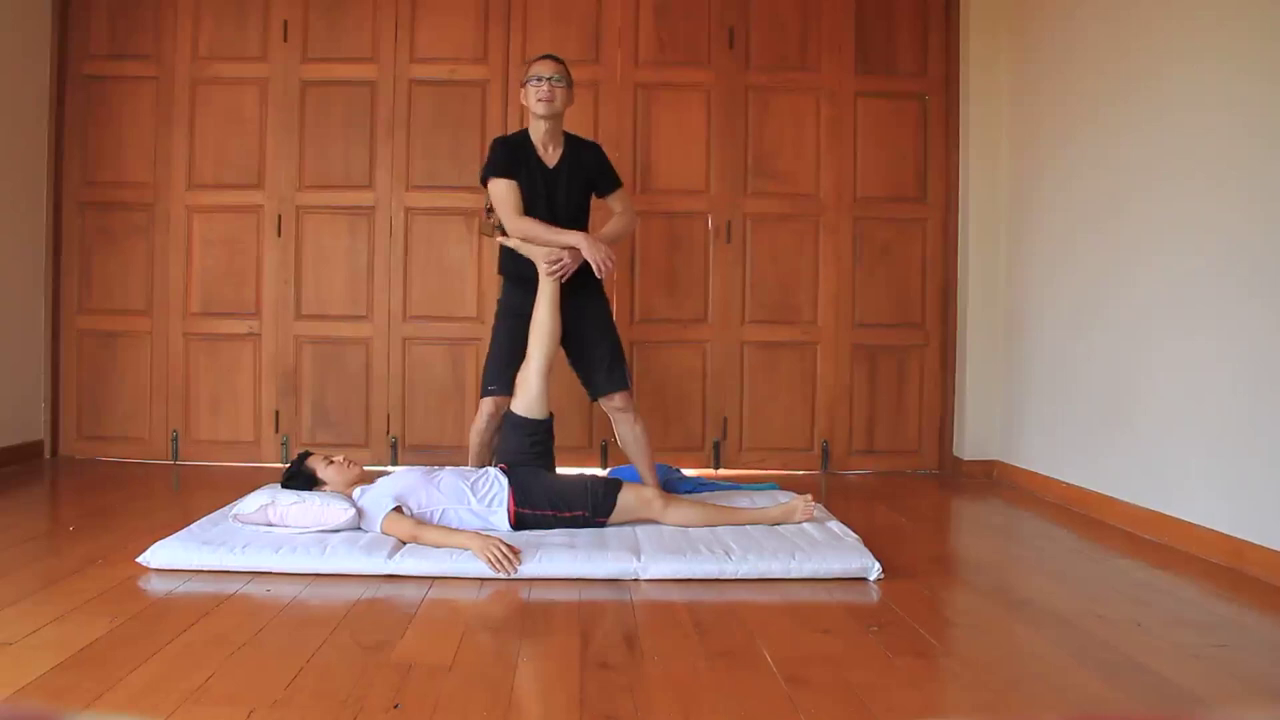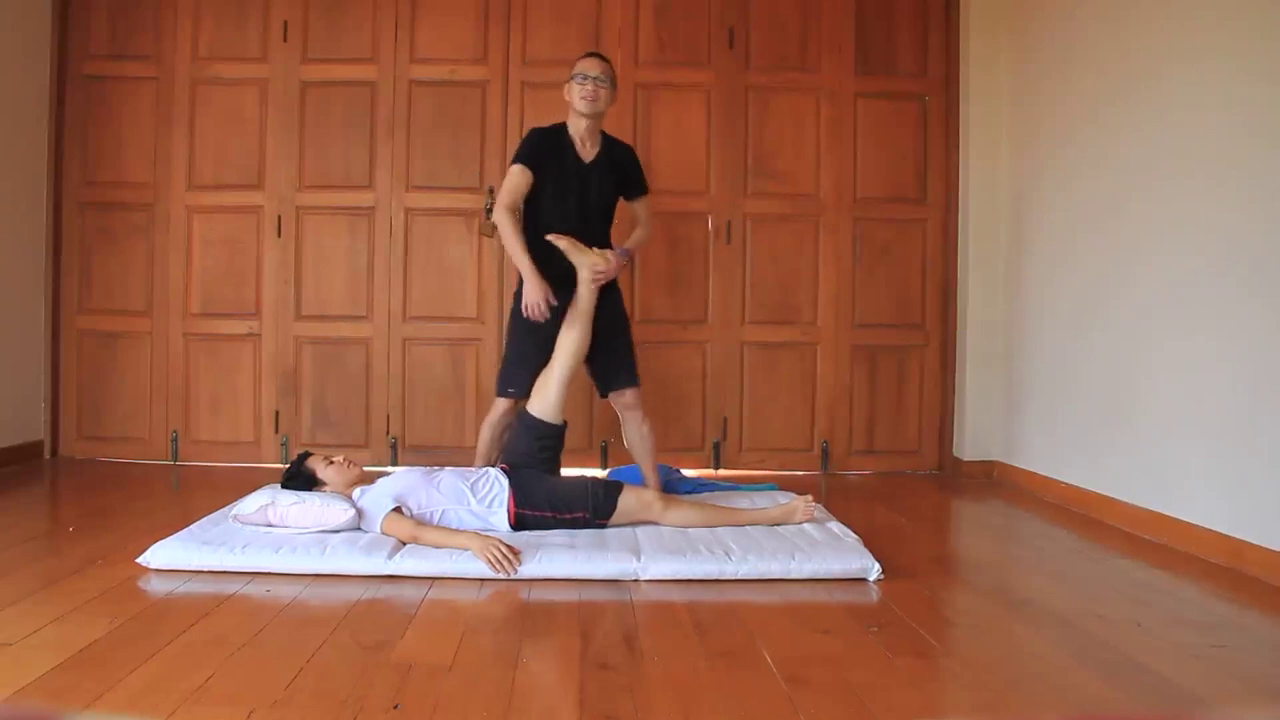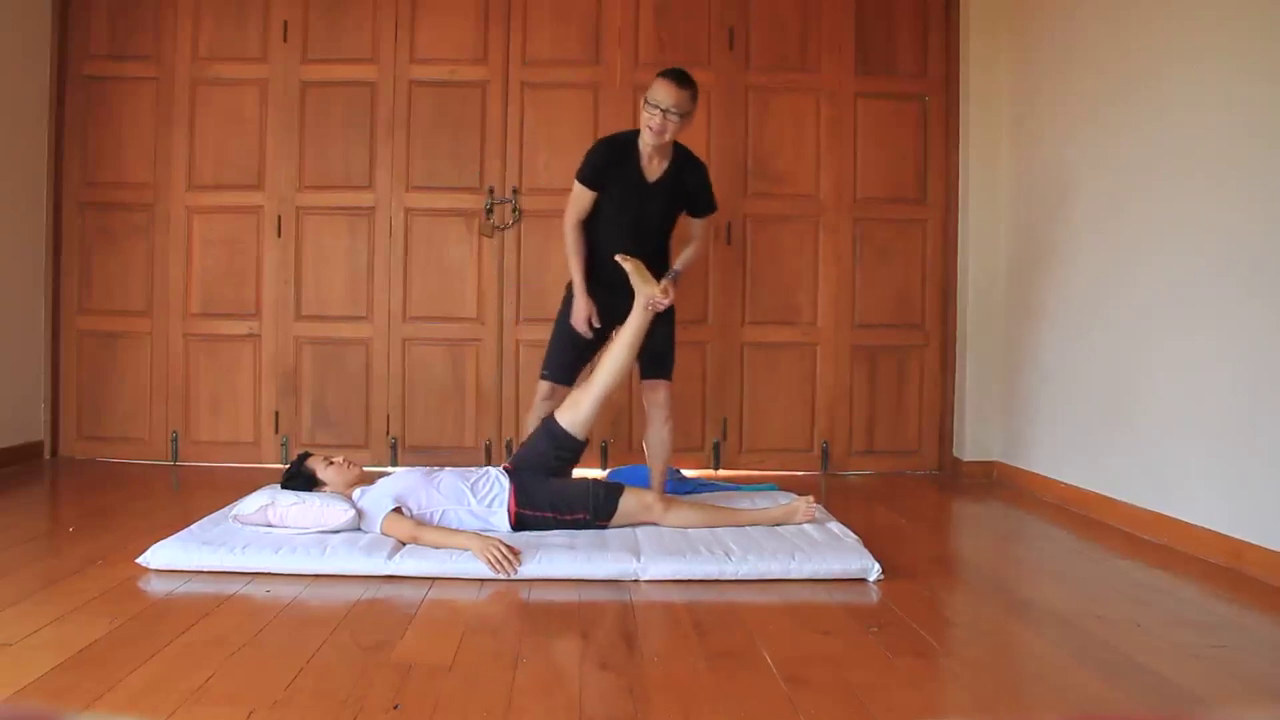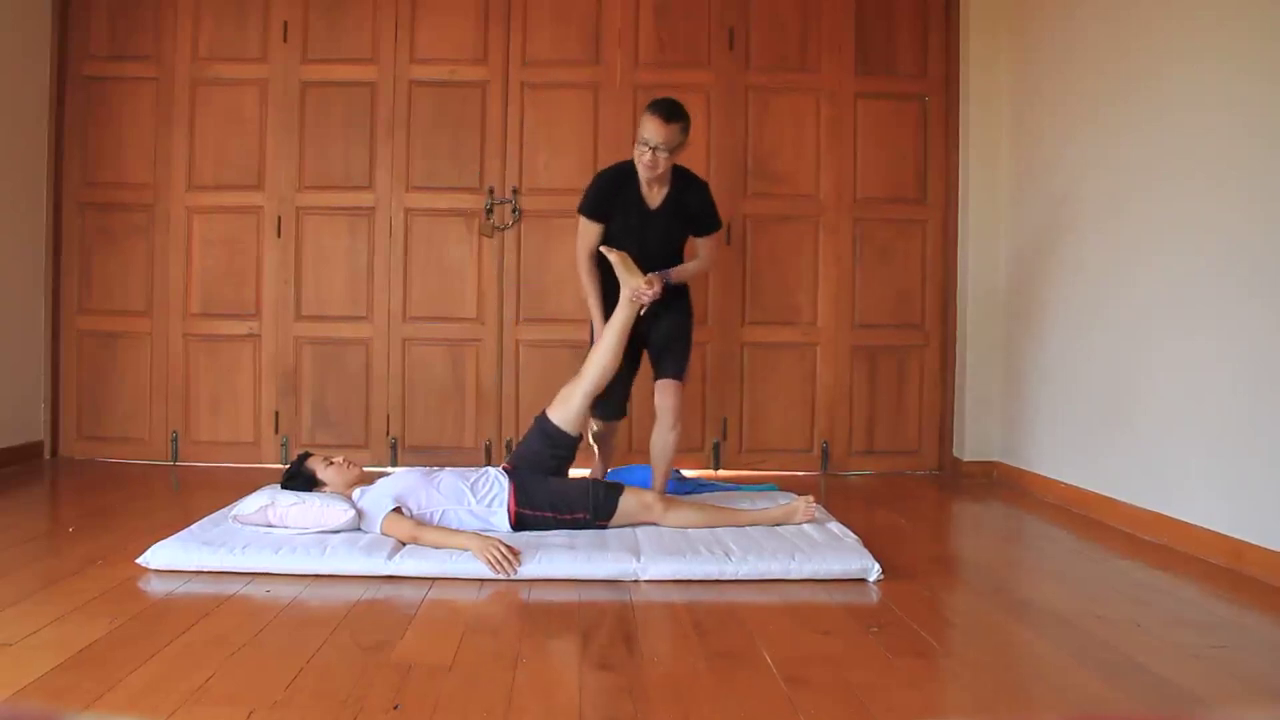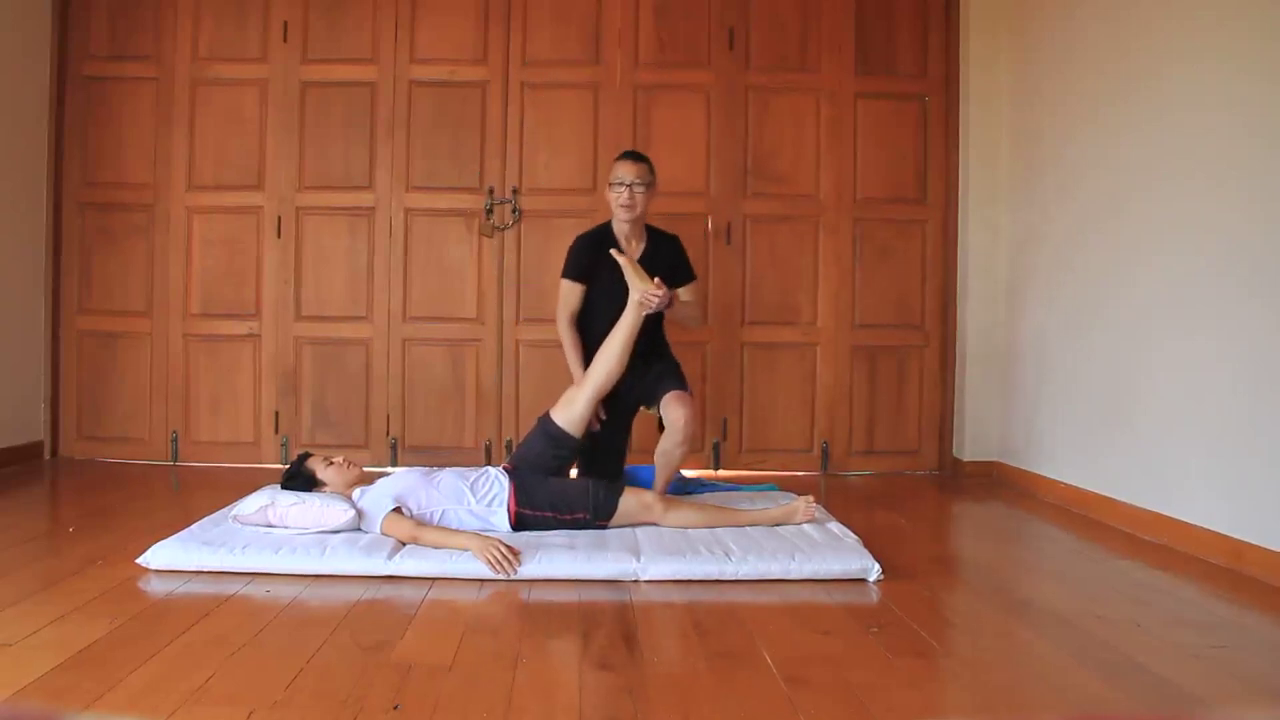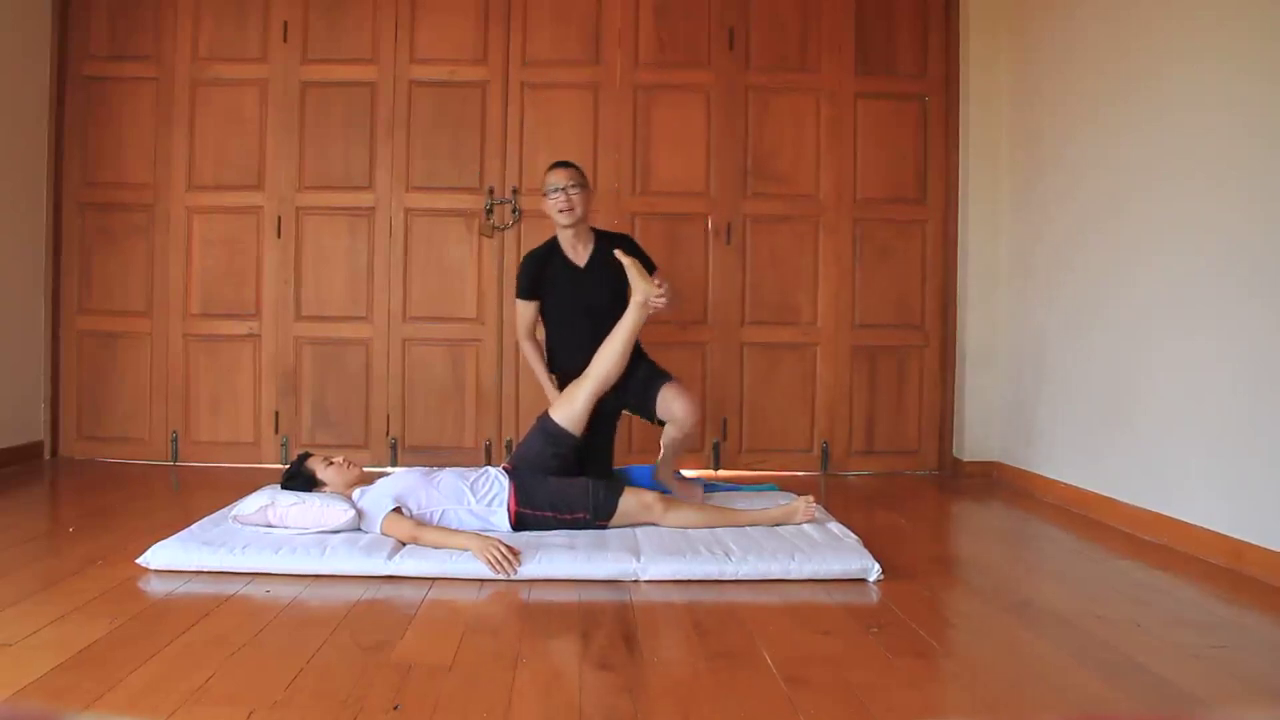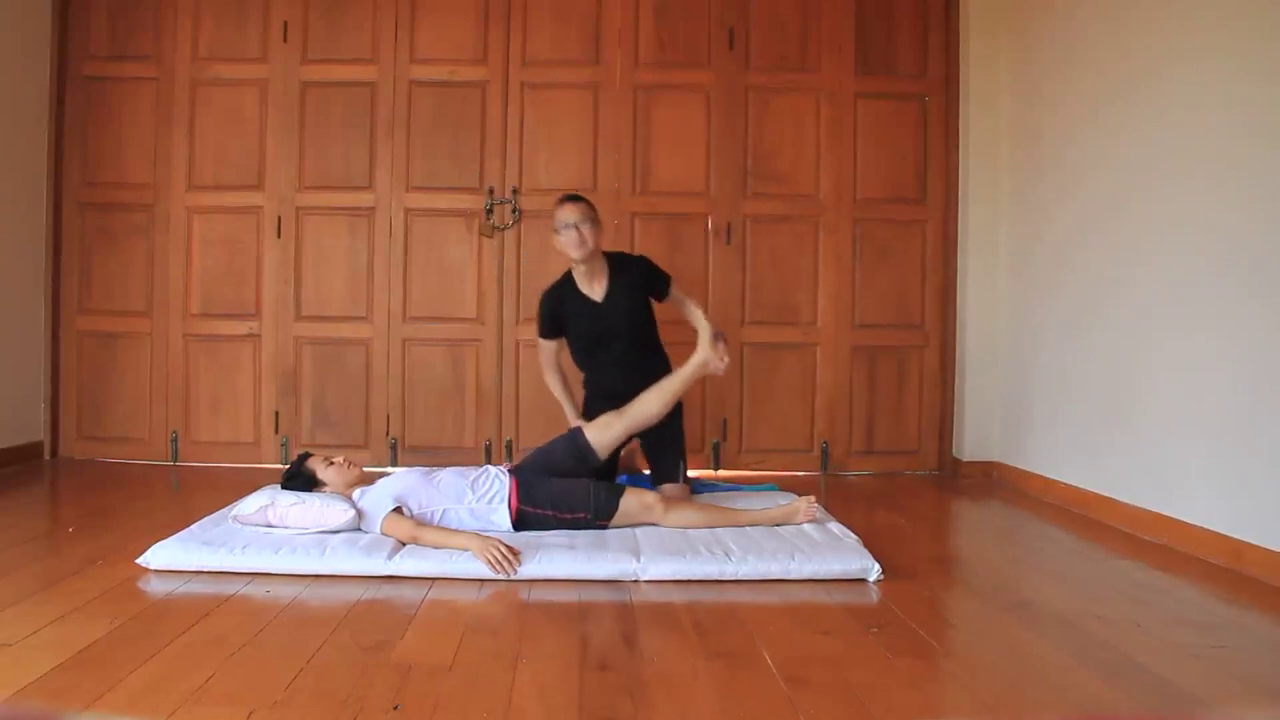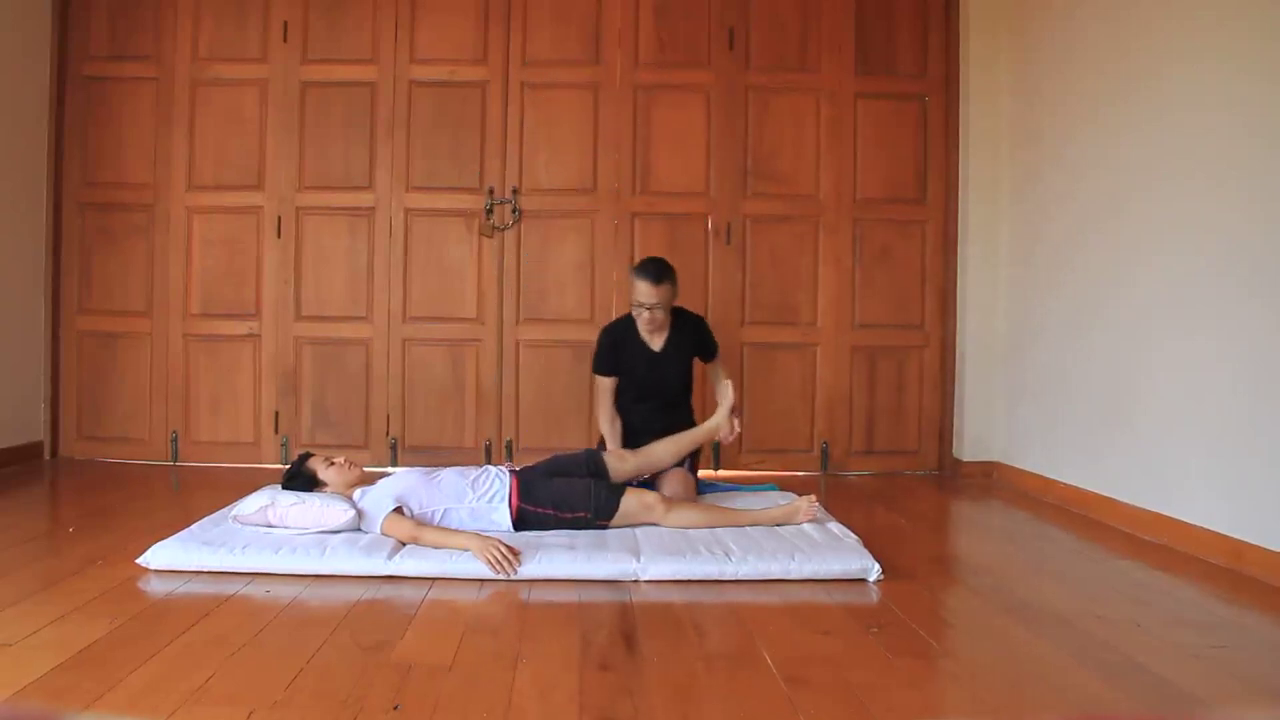
dt=0.5s
person 1, frame 1
left shoulder: (384, 483)
right shoulder: (369, 505)
right elbow: (415, 530)
right wrist: (473, 538)
left hip: (511, 477)
right hip: (518, 505)
left knee: (533, 375)
right knee: (651, 501)
right ankle: (773, 513)
person 1, frame 2
left shoulder: (384, 484)
right shoulder: (369, 506)
right elbow: (414, 532)
right wrist: (473, 538)
left hip: (511, 478)
right hip: (517, 506)
left knee: (555, 377)
right knee: (651, 504)
left ankle: (585, 281)
right ankle: (771, 515)
person 1, frame 3
left shoulder: (387, 484)
right shoulder: (369, 507)
right elbow: (414, 532)
right wrist: (473, 539)
left hip: (514, 478)
right hip: (517, 507)
left knee: (589, 394)
right knee: (652, 505)
left ankle: (643, 304)
right ankle: (773, 515)
person 1, frame 4
left shoulder: (387, 483)
right shoulder: (369, 506)
right elbow: (414, 532)
right wrist: (474, 540)
left hip: (512, 478)
right hip: (518, 507)
left knee: (580, 391)
right knee: (651, 505)
left ankle: (630, 299)
right ankle: (771, 516)
person 1, frame 5
left shoulder: (387, 483)
right shoulder: (369, 508)
right elbow: (414, 532)
right wrist: (473, 540)
left hip: (513, 478)
right hip: (518, 508)
left knee: (586, 391)
right knee: (652, 505)
left ankle: (637, 303)
right ankle: (769, 516)
person 1, frame 6
left shoulder: (385, 483)
right shoulder: (369, 506)
right elbow: (415, 532)
right wrist: (474, 540)
left hip: (513, 478)
right hip: (518, 508)
left knee: (582, 391)
right knee: (652, 505)
left ankle: (637, 304)
right ankle: (774, 516)
person 1, frame 7
left shoulder: (383, 483)
right shoulder: (370, 509)
right elbow: (414, 533)
right wrist: (473, 541)
left hip: (516, 478)
right hip: (518, 508)
left knee: (616, 421)
right knee: (652, 505)
left ankle: (700, 360)
right ankle: (773, 517)
person 1, frame 8
left shoulder: (382, 484)
right shoulder: (369, 507)
right elbow: (415, 532)
right wrist: (474, 541)
left hip: (515, 479)
right hip: (517, 509)
left knee: (628, 459)
right knee: (651, 506)
left ankle: (713, 425)
right ankle: (774, 518)
person 2, frame 1
left shoulder: (589, 154)
right shoulder: (506, 150)
left elbow: (626, 216)
right elbow: (513, 222)
left wrist: (582, 250)
right wrist: (580, 238)
left hip: (582, 293)
right hip: (523, 292)
left knee: (619, 401)
right knee: (493, 405)
left ankle: (656, 494)
person 2, frame 2
left shoulder: (622, 156)
right shoulder: (540, 142)
left elbow: (644, 222)
right elbow: (504, 211)
left wrist: (623, 256)
right wrist: (531, 275)
left hip: (600, 291)
right hip: (542, 290)
left knee: (629, 400)
right knee: (508, 402)
left ankle: (657, 496)
person 2, frame 3
left shoulder: (692, 172)
right shoulder: (608, 152)
left elbow: (697, 238)
right elbow: (572, 221)
left wrist: (671, 278)
right wrist: (580, 294)
right hip: (595, 286)
left knee: (658, 396)
right knee: (550, 388)
left ankle: (656, 496)
person 2, frame 4
left shoulder: (694, 192)
right shoulder: (608, 183)
left elbow: (705, 258)
right elbow: (585, 257)
left wrist: (665, 278)
right wrist: (599, 323)
left hip: (669, 307)
right hip: (614, 304)
left knee: (668, 402)
right knee: (605, 411)
left ankle: (655, 498)
right ankle: (601, 465)
person 2, frame 5
left shoulder: (668, 246)
right shoulder: (587, 246)
left elbow: (694, 314)
right elbow: (565, 320)
left wrist: (668, 302)
left hip: (654, 360)
left knee: (683, 417)
right knee: (598, 482)
person 2, frame 6
left shoulder: (621, 247)
right shoulder: (536, 263)
left elbow: (661, 294)
right elbow: (525, 335)
left wrist: (660, 297)
right wrist: (552, 392)
left hip: (631, 366)
left knee: (686, 411)
left ankle: (665, 471)
person 2, frame 7
left shoulder: (636, 269)
right shoulder: (555, 299)
left elbow: (683, 301)
right elbow: (549, 364)
right wrist: (574, 419)
right hip: (603, 401)
left knee: (674, 497)
right ankle: (615, 471)
person 2, frame 8
left shoulder: (693, 327)
right shoulder: (613, 336)
left elbow: (715, 368)
right elbow: (606, 403)
left hip: (676, 431)
right hip: (626, 432)
left knee: (675, 494)
left ankle: (658, 480)
right ankle: (633, 482)
